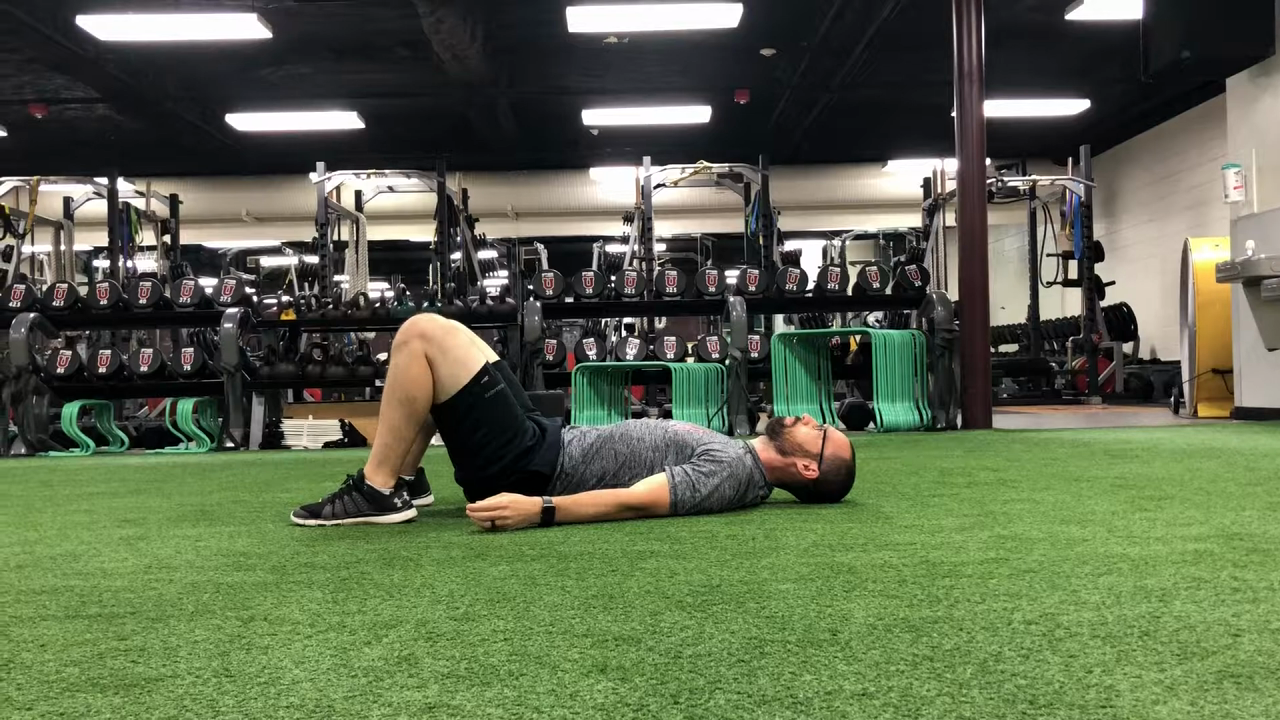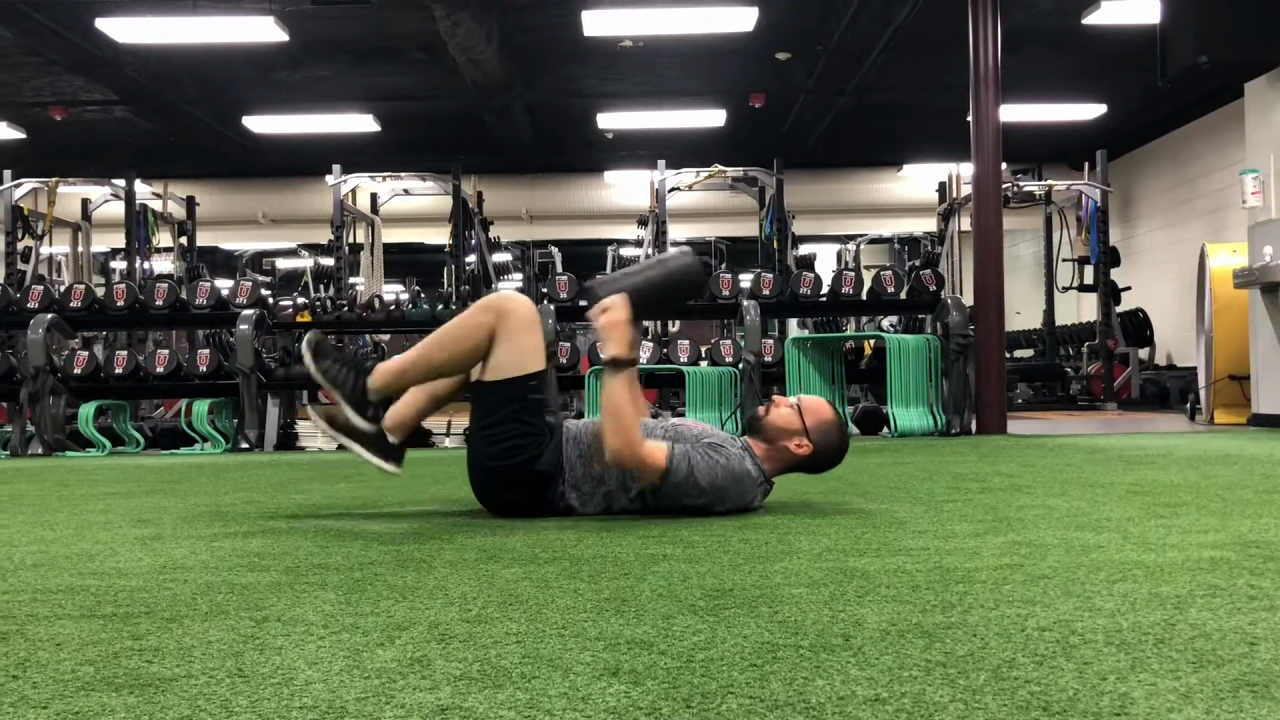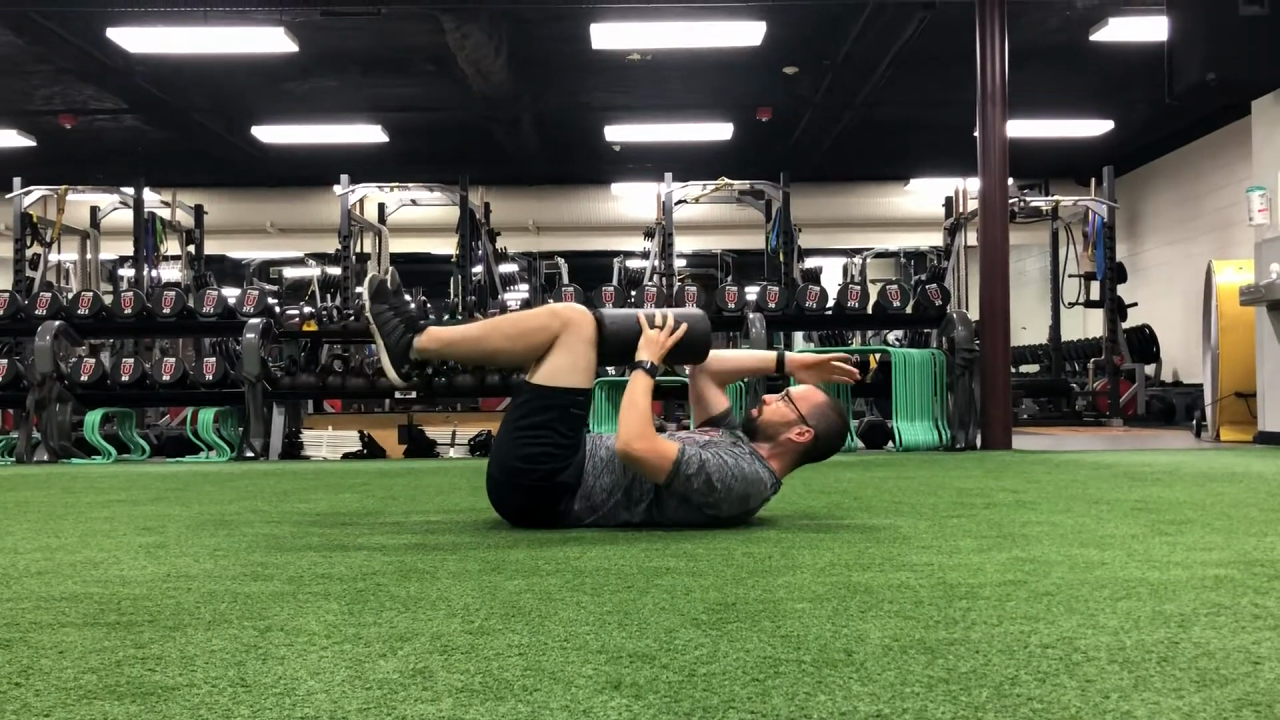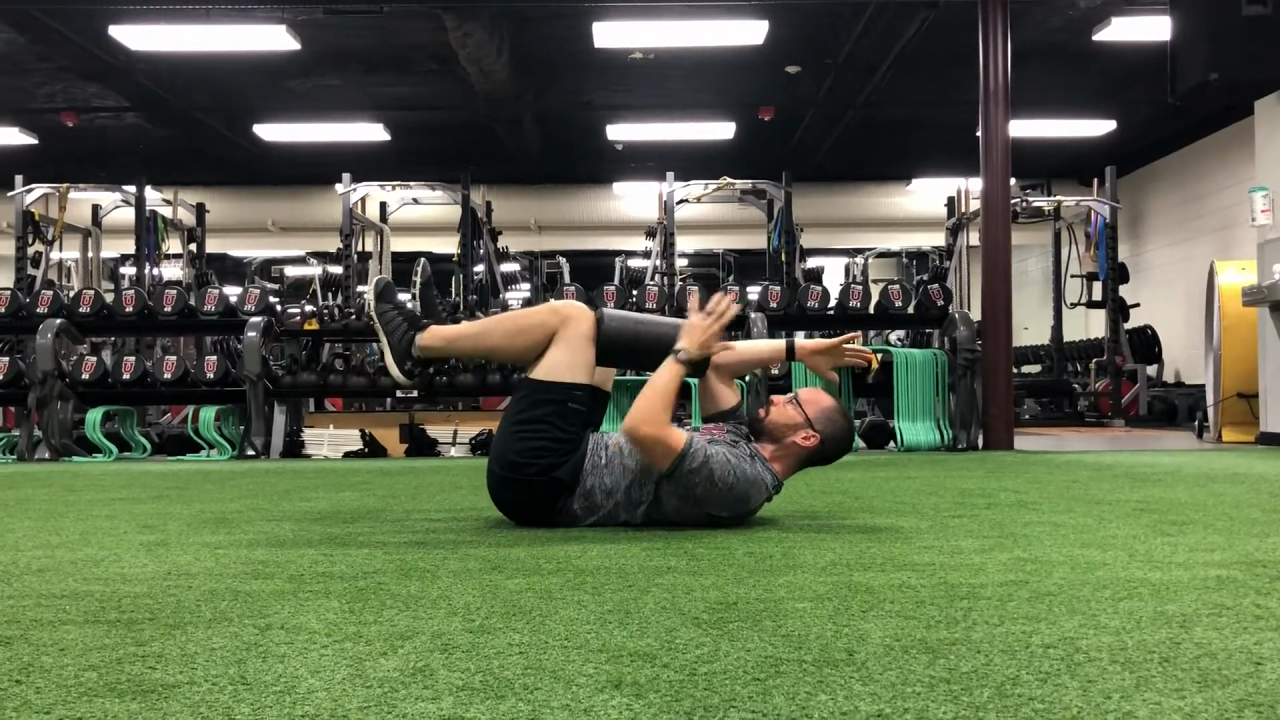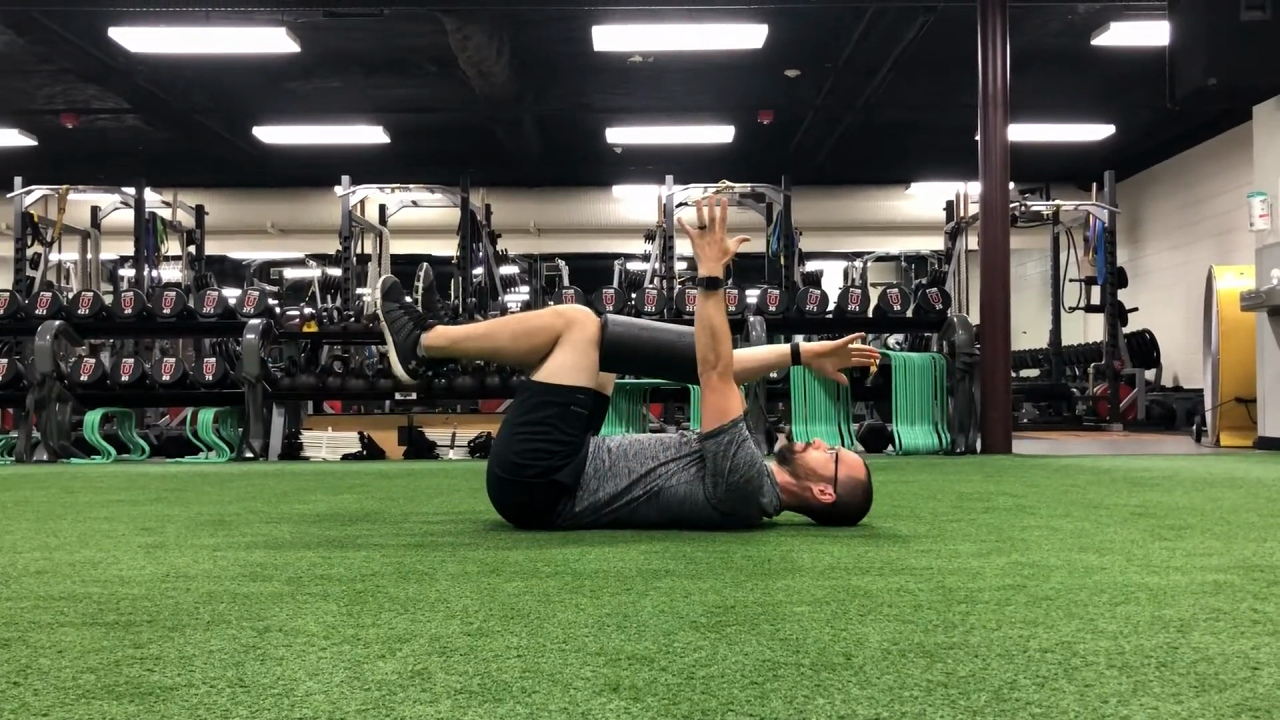
dt=1s
person 1, frame 1
left shoulder: (732, 472)
right shoulder: (734, 456)
left elbow: (633, 503)
left wrist: (536, 508)
left hip: (525, 467)
right hip: (549, 442)
left knee: (421, 334)
right knee: (439, 335)
left ankle: (378, 492)
right ankle: (404, 478)
person 1, frame 2
left shoulder: (730, 473)
right shoulder: (732, 458)
left elbow: (623, 450)
right elbow: (641, 434)
left wrist: (617, 352)
right wrist: (622, 350)
left hip: (525, 475)
right hip: (546, 459)
left knee: (510, 307)
right knee: (490, 336)
left ankle: (368, 392)
right ankle: (382, 430)
person 1, frame 3
left shoulder: (739, 478)
right shoulder: (736, 451)
left elbow: (633, 446)
right elbow: (704, 369)
left wrist: (646, 361)
right wrist: (786, 361)
left hip: (538, 484)
right hip: (545, 479)
left knee: (572, 320)
right knee: (561, 335)
left ankle: (414, 347)
right ankle: (421, 339)
person 1, frame 4
left shoulder: (736, 476)
right shoulder: (741, 451)
left elbow: (641, 428)
right elbow: (713, 363)
left wrist: (687, 348)
right wrist: (798, 347)
left hip: (536, 482)
right hip: (559, 474)
left knee: (573, 317)
right knee: (597, 341)
left ankle: (419, 342)
right ankle: (443, 334)
person 1, frame 5
left shoulder: (744, 486)
right shoulder: (751, 477)
left elbow: (716, 373)
right elbow: (721, 370)
left wrist: (710, 273)
right wrist: (804, 352)
left hip: (535, 482)
right hip: (549, 481)
left knee: (578, 320)
right knee: (597, 344)
left ankle: (422, 342)
right ankle: (435, 339)
